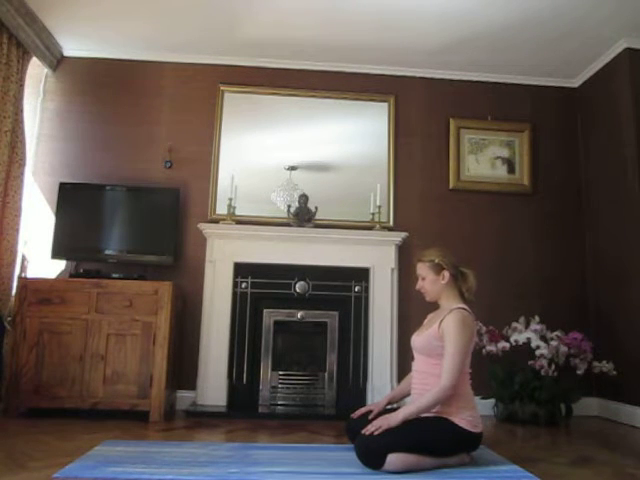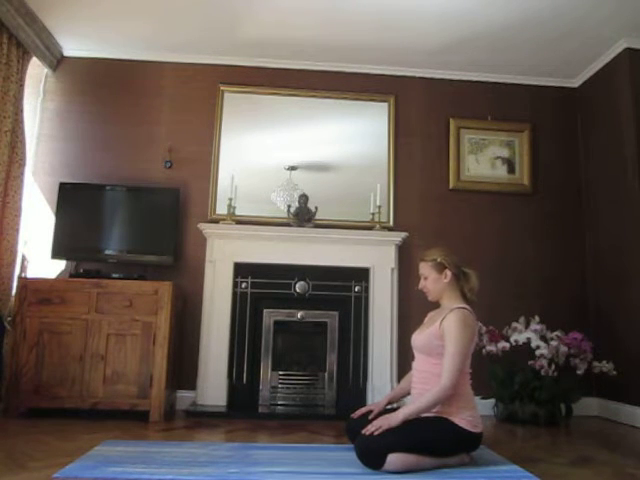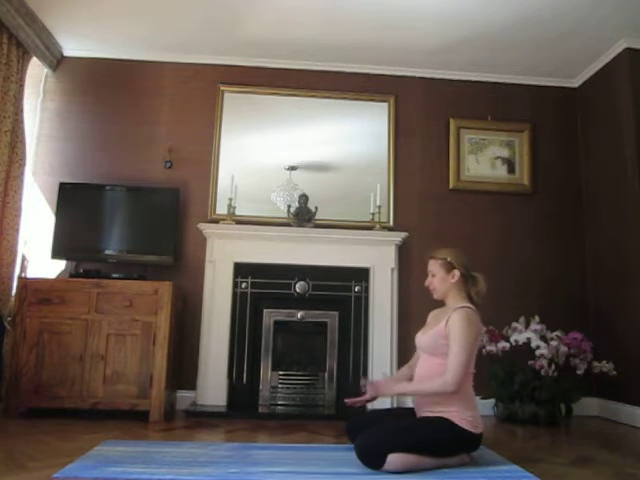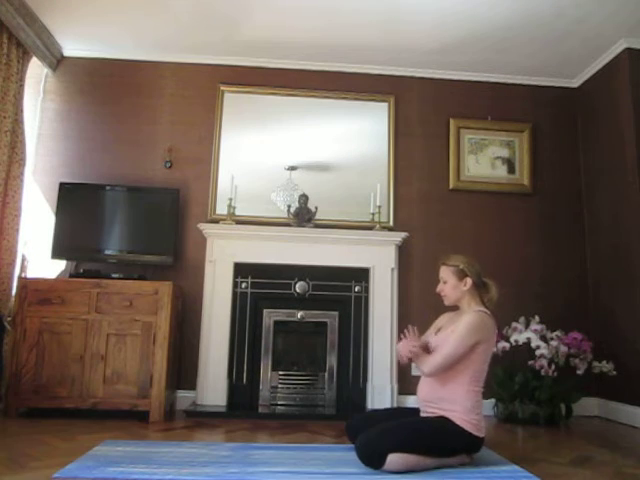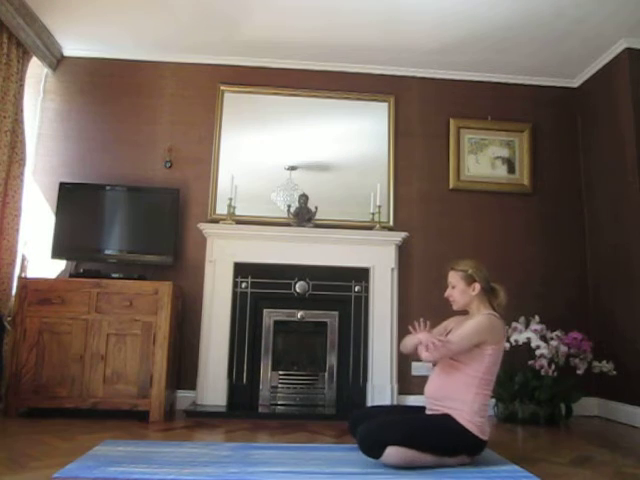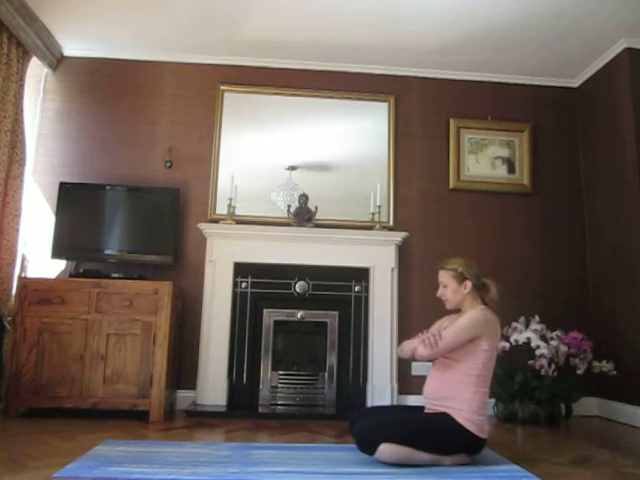
dt=0.3s
person 1, frame 1
left shoulder: (457, 318)
right shoulder: (433, 317)
left elbow: (447, 386)
right elbow: (419, 372)
left wrist: (399, 415)
right wrist: (386, 401)
left hip: (454, 424)
right hip: (429, 414)
left knee: (368, 449)
right knee: (356, 427)
left ankle: (451, 457)
right ankle: (440, 451)
person 1, frame 2
left shoulder: (458, 317)
right shoulder: (433, 316)
left elbow: (447, 385)
right elbow: (419, 370)
left wrist: (399, 416)
right wrist: (386, 401)
left hip: (454, 425)
right hip: (429, 415)
left knee: (368, 449)
right knee: (356, 427)
left ankle: (451, 457)
right ankle: (443, 452)
person 1, frame 3
left shoulder: (463, 316)
right shoulder: (435, 315)
left elbow: (451, 383)
right elbow: (416, 366)
left wrist: (396, 388)
right wrist: (379, 389)
left hip: (455, 425)
right hip: (428, 415)
left knee: (368, 449)
right knee: (356, 427)
left ankle: (450, 458)
right ankle: (443, 451)
person 1, frame 4
left shoulder: (477, 320)
right shoulder: (446, 319)
left elbow: (430, 367)
left wrist: (415, 348)
right wrist: (408, 347)
left hip: (458, 426)
right hip: (432, 415)
left knee: (368, 448)
right knee: (356, 426)
left ankle: (451, 457)
right ankle: (445, 451)
person 1, frame 5
left shoulder: (487, 322)
right shoulder: (457, 322)
left elbow: (429, 355)
right elbow: (405, 346)
left wrist: (423, 342)
right wrist: (422, 338)
left hip: (463, 428)
right hip: (440, 415)
left knee: (370, 438)
right knee: (359, 420)
left ankle: (449, 458)
right ankle: (444, 450)
person 1, frame 6
left shoulder: (481, 318)
right shoulder: (450, 321)
left elbow: (426, 352)
right elbow: (403, 351)
left wrist: (424, 343)
right wrist: (421, 341)
left hip: (462, 427)
right hip: (440, 415)
left knee: (366, 434)
right knee: (360, 420)
left ankle: (447, 457)
right ankle: (443, 449)
